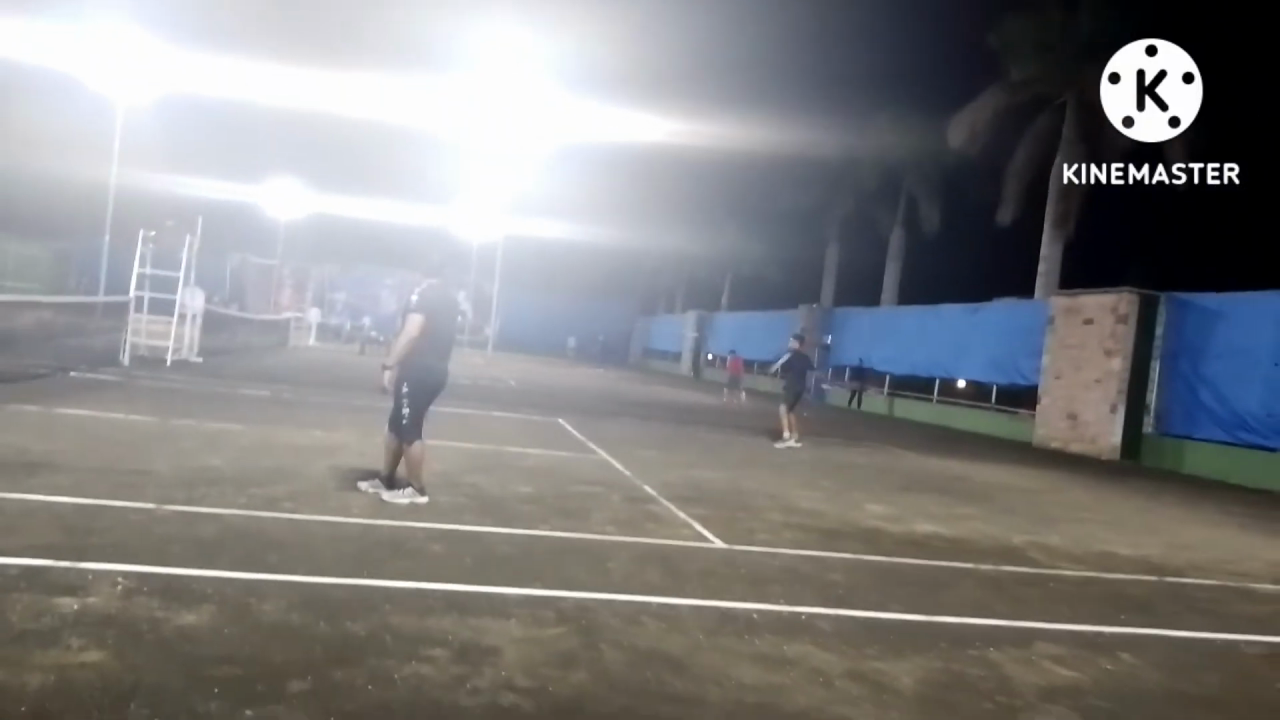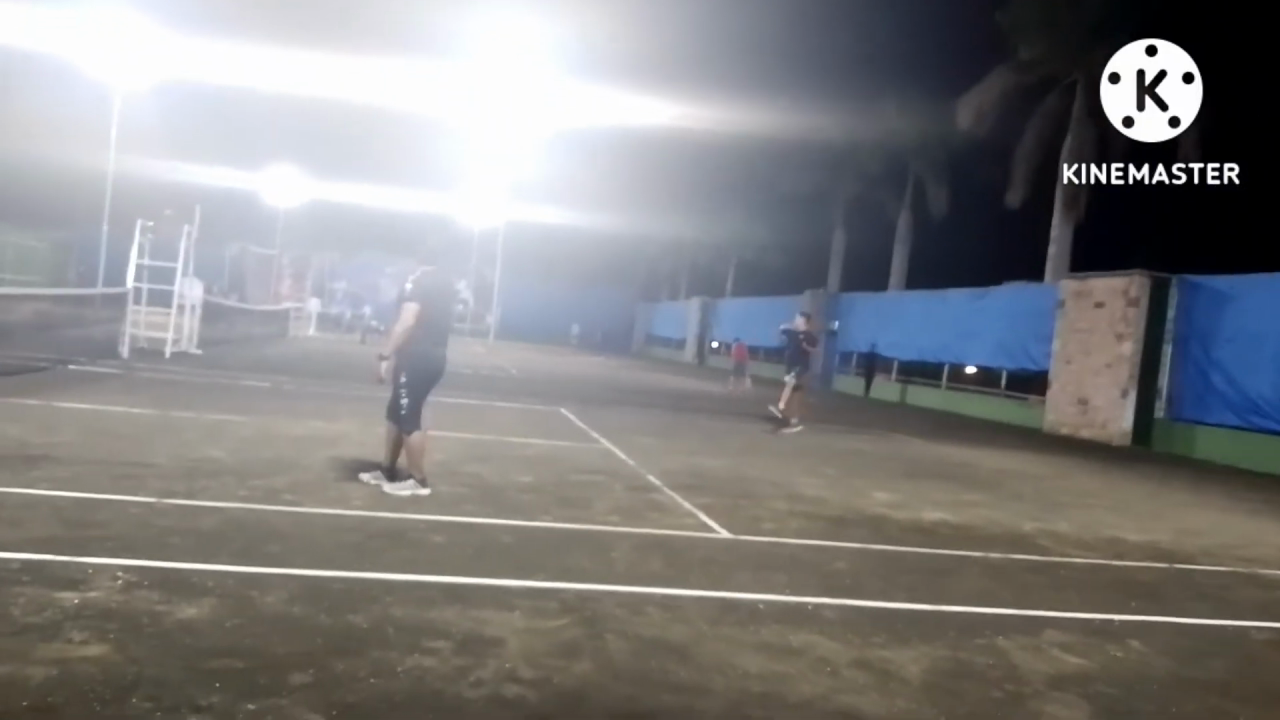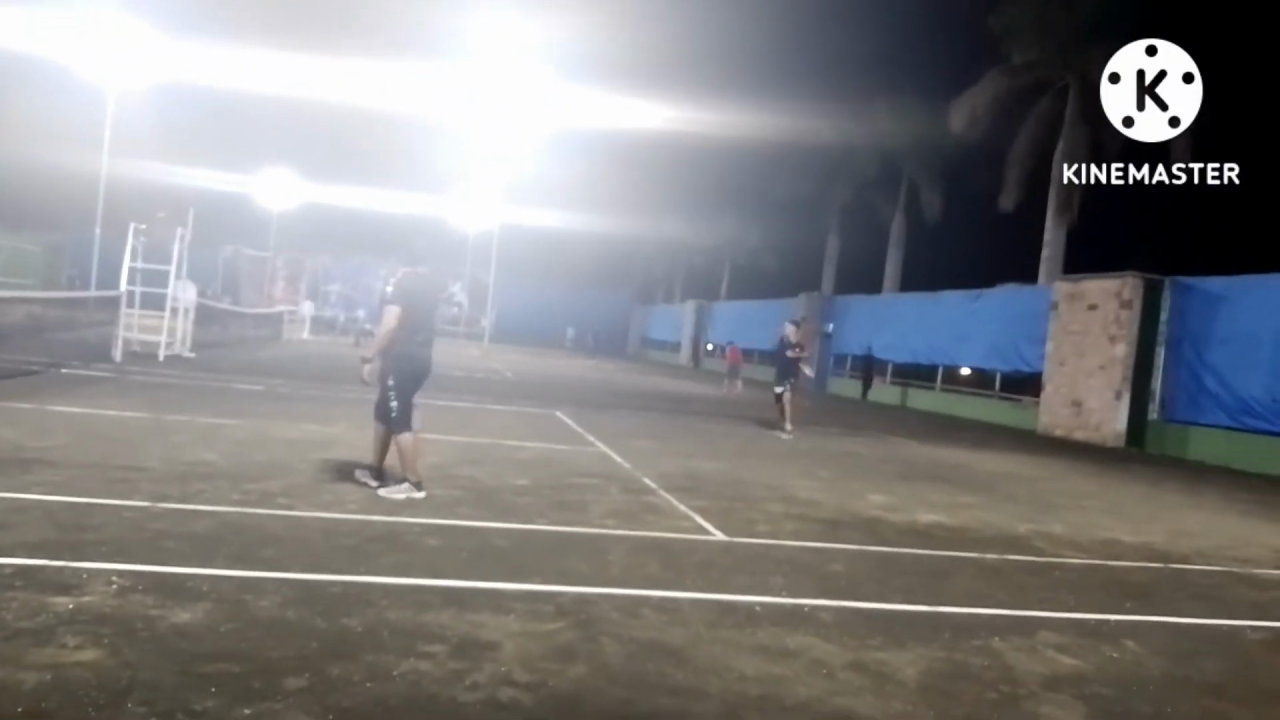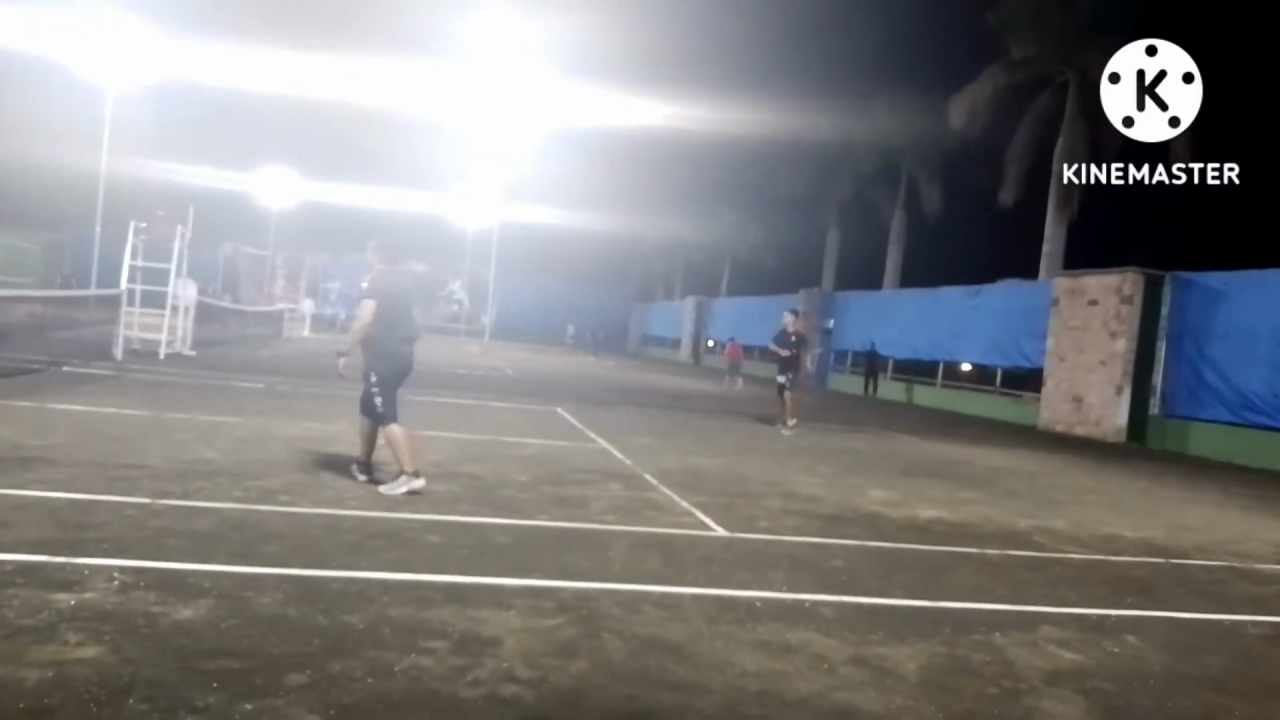
dt=0.3s
person 1, frame 1
left shoulder: (424, 293)
right shoulder: (448, 297)
left elbow: (411, 332)
left wrist: (389, 365)
left hip: (418, 372)
right hip: (434, 371)
left knee: (409, 430)
right knee: (396, 425)
left ankle: (416, 489)
right ankle: (386, 479)
person 1, frame 2
left shoulder: (419, 281)
right shoulder: (445, 284)
left elbow: (407, 321)
left wrist: (386, 356)
left hip: (416, 360)
right hip: (433, 358)
left knee: (408, 420)
right knee: (396, 414)
left ankle: (418, 480)
right ankle: (387, 471)
person 1, frame 3
left shoulder: (401, 283)
right shoulder: (428, 284)
left elbow: (389, 324)
left wrist: (369, 358)
left hip: (401, 361)
right hip: (419, 358)
left knee: (399, 422)
right knee: (383, 413)
left ankle: (413, 483)
right ankle: (375, 471)
person 1, frame 4
left shoulder: (376, 281)
right shoulder: (406, 281)
left elbow: (364, 319)
left wrist: (345, 353)
left hip: (383, 357)
right hip: (403, 355)
left knee: (386, 417)
right knee: (368, 409)
left ankle: (411, 475)
right ankle: (364, 465)
